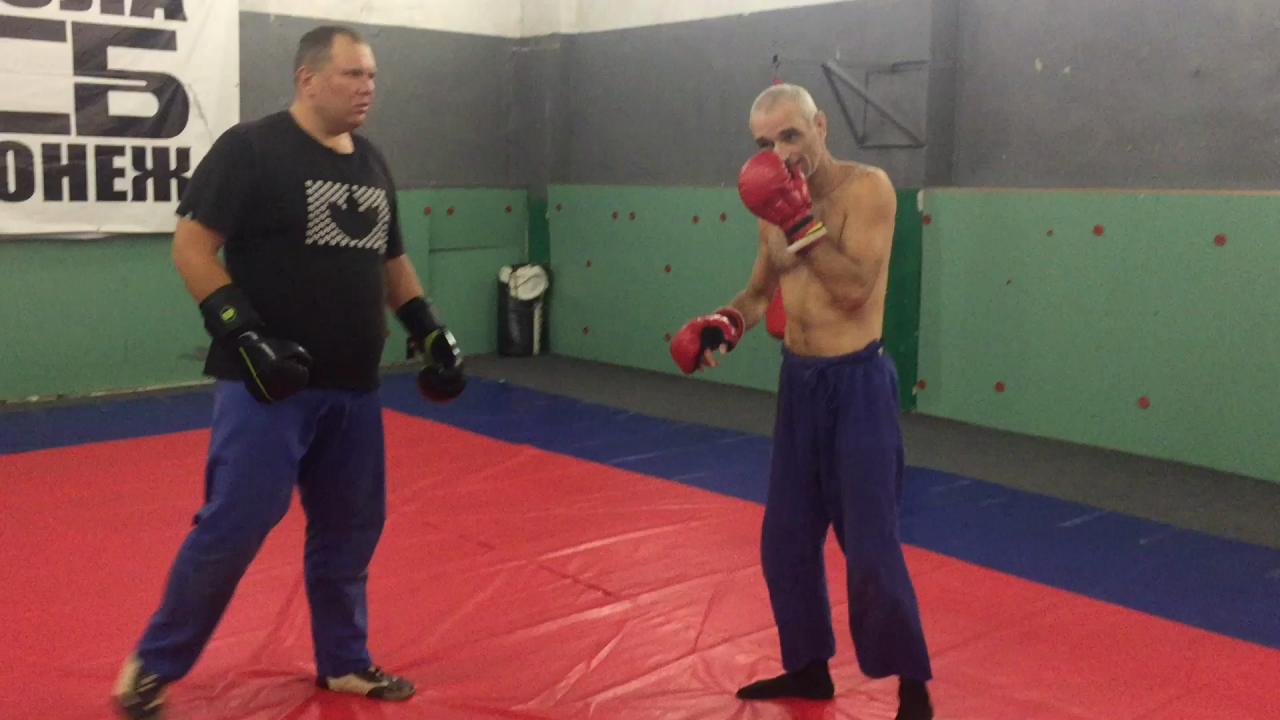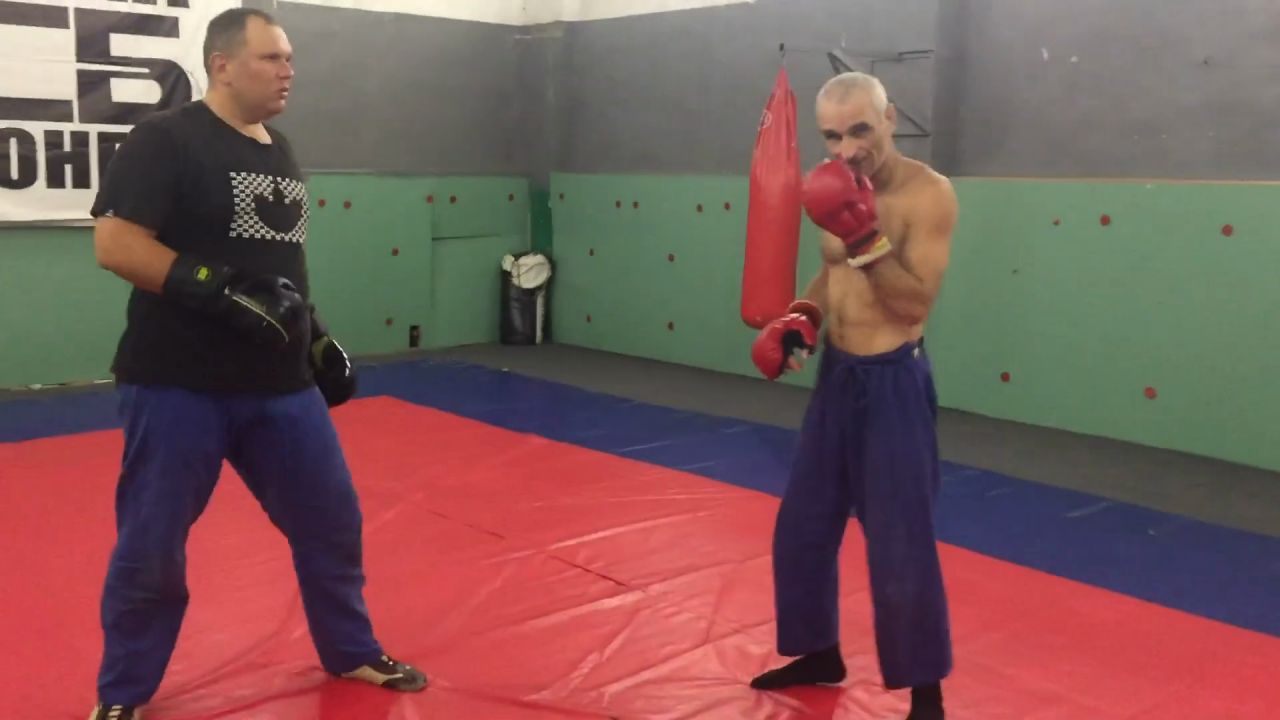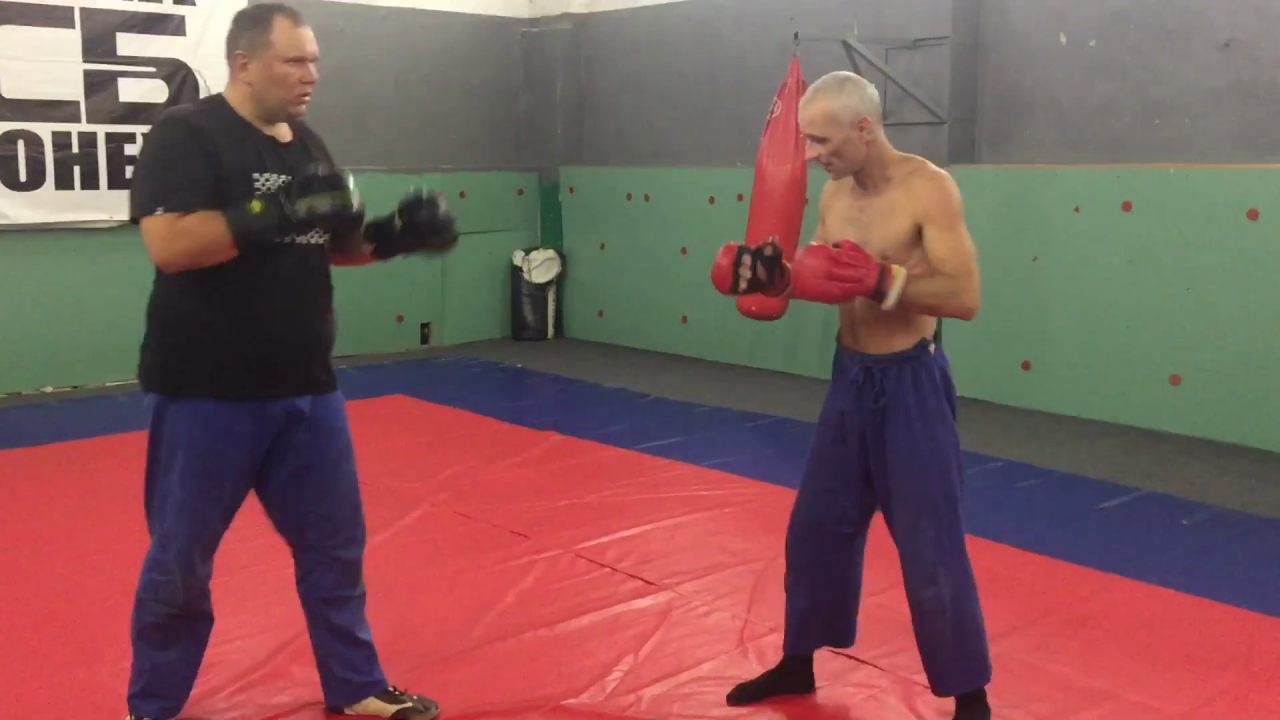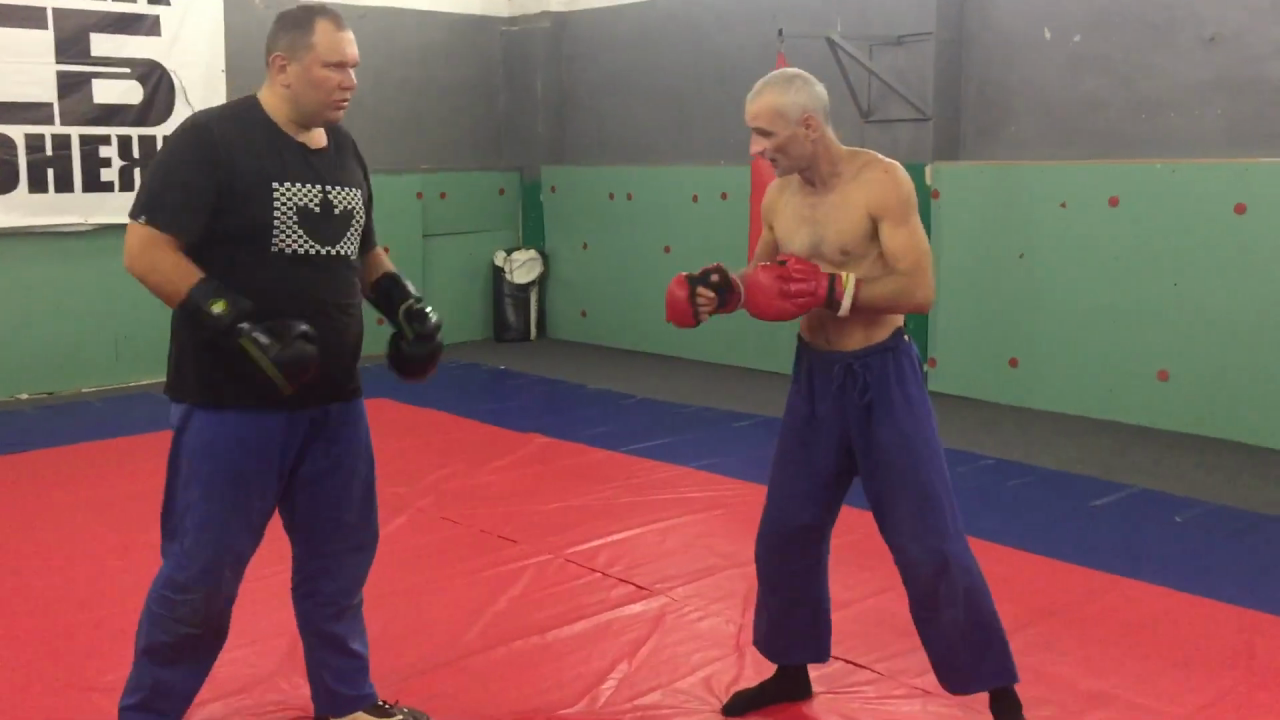
dt=0.5s
person 1, frame 1
left shoulder: (372, 162)
right shoulder: (250, 147)
left elbow: (391, 261)
right elbow: (192, 244)
left wrist: (430, 330)
right wrist: (239, 333)
left hip: (352, 383)
right hip: (269, 381)
left knee: (351, 525)
right knee: (232, 527)
left ankle: (343, 662)
person 1, frame 2
left shoulder: (278, 150)
right shoulder: (166, 139)
right elbow: (115, 244)
left wrist: (316, 336)
right wrist: (222, 293)
left hip: (278, 383)
right hip: (180, 386)
left knee: (331, 519)
right knee: (150, 546)
left ankle: (352, 652)
person 1, frame 3
left shoulder: (306, 146)
right shoulder: (186, 133)
left elbow: (341, 246)
right elbow: (169, 245)
left wrist: (399, 230)
right wrist: (279, 207)
left hip: (305, 389)
right hip: (205, 393)
left knee: (333, 539)
right knee: (182, 555)
person 1, frame 4
left shoulder: (343, 149)
right shoulder: (212, 139)
right elbow: (145, 251)
left wrist: (402, 303)
right wrist: (238, 326)
left hip: (330, 397)
right hip: (230, 401)
left knee: (340, 552)
right knee: (204, 567)
person 2, frame 1
left shoulder: (868, 188)
right shoulder: (775, 202)
left elbow: (853, 289)
right elbow: (761, 289)
left wrist: (801, 224)
right wrist: (725, 325)
left hip: (857, 383)
right hip: (798, 381)
left knee: (870, 547)
right knee: (786, 537)
right ankle: (809, 668)
person 2, frame 2
left shoulder: (929, 193)
right shoulder: (834, 188)
left elbow: (912, 306)
left wrist: (865, 237)
right wrist: (801, 317)
left hip: (893, 383)
right hip: (835, 376)
left knee: (900, 549)
right knee: (803, 526)
right ankle: (821, 653)
person 2, frame 3
left shoulder: (931, 188)
right shoulder: (836, 191)
left elbow: (965, 298)
right elbow: (808, 275)
left wrist: (882, 280)
right wrist: (766, 271)
left hip: (911, 382)
right hip: (850, 379)
left knee: (929, 549)
right knee: (818, 527)
right ankle: (798, 664)
person 2, frame 4
left shoulder: (882, 181)
right shoulder: (777, 195)
left elbow: (918, 291)
right elbow: (763, 281)
left wrist: (829, 289)
right wrist: (723, 291)
left hip: (884, 377)
right hip: (814, 376)
left knee: (930, 546)
right knee: (786, 532)
